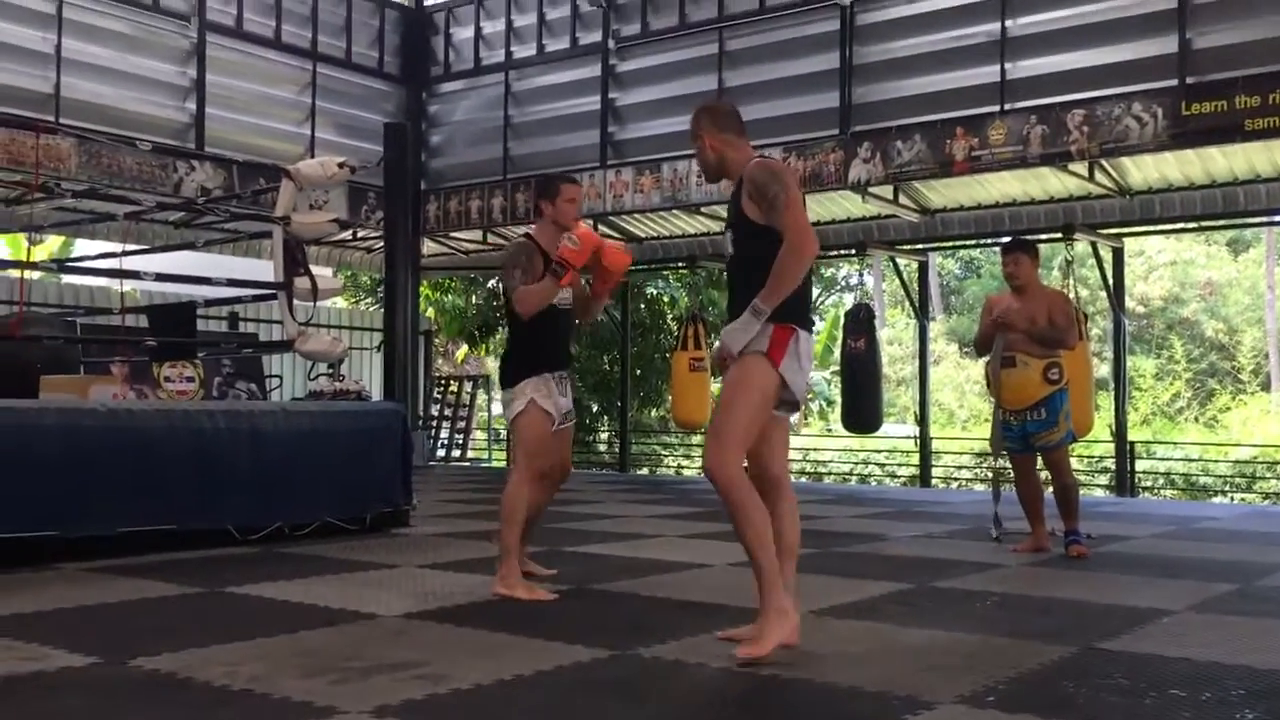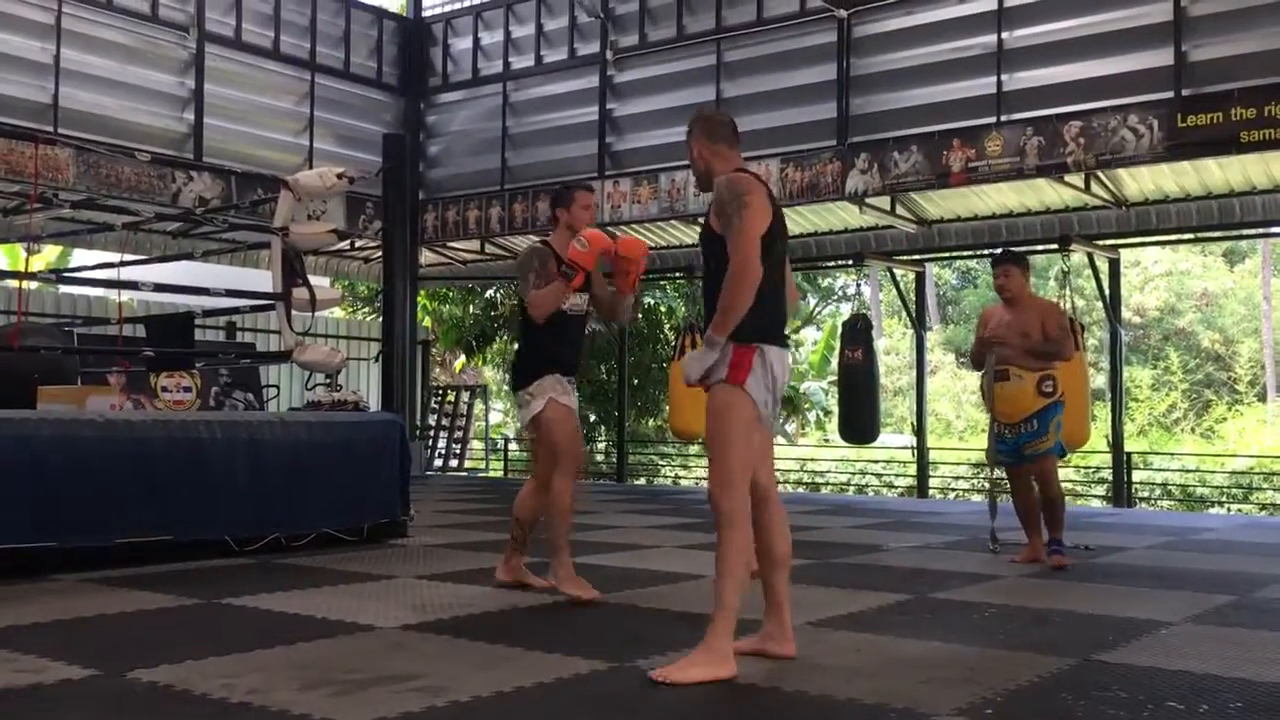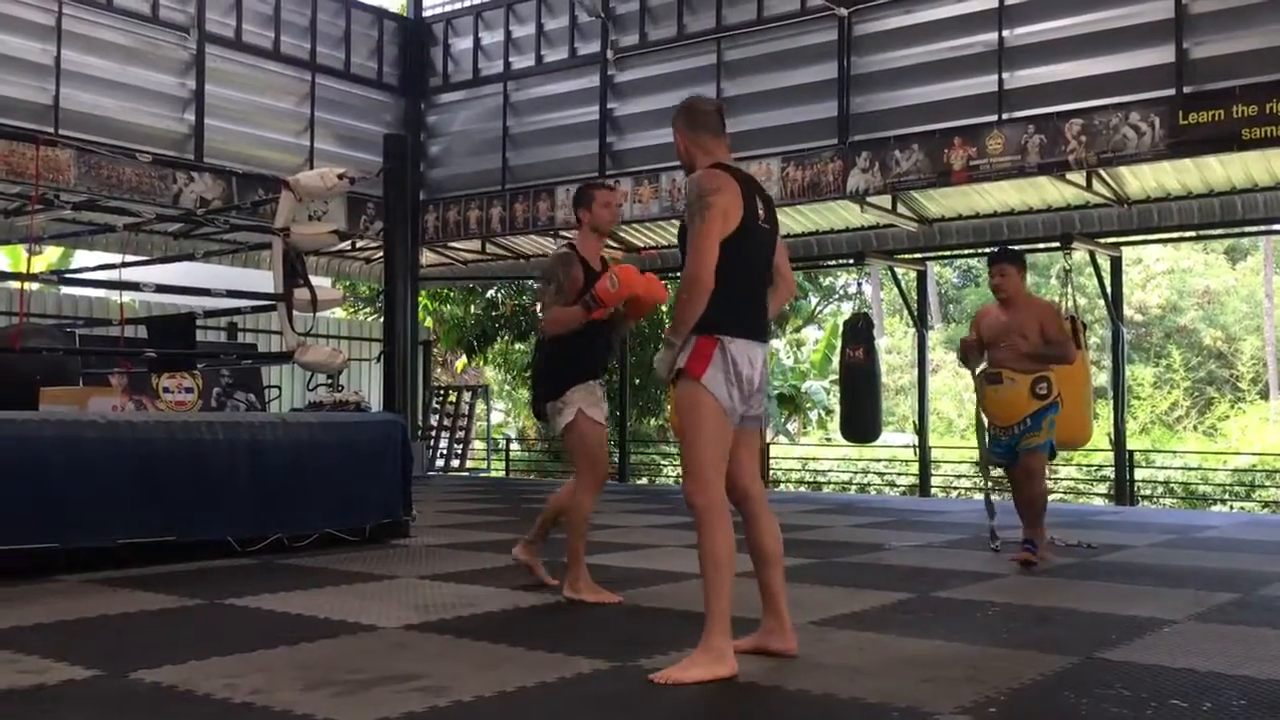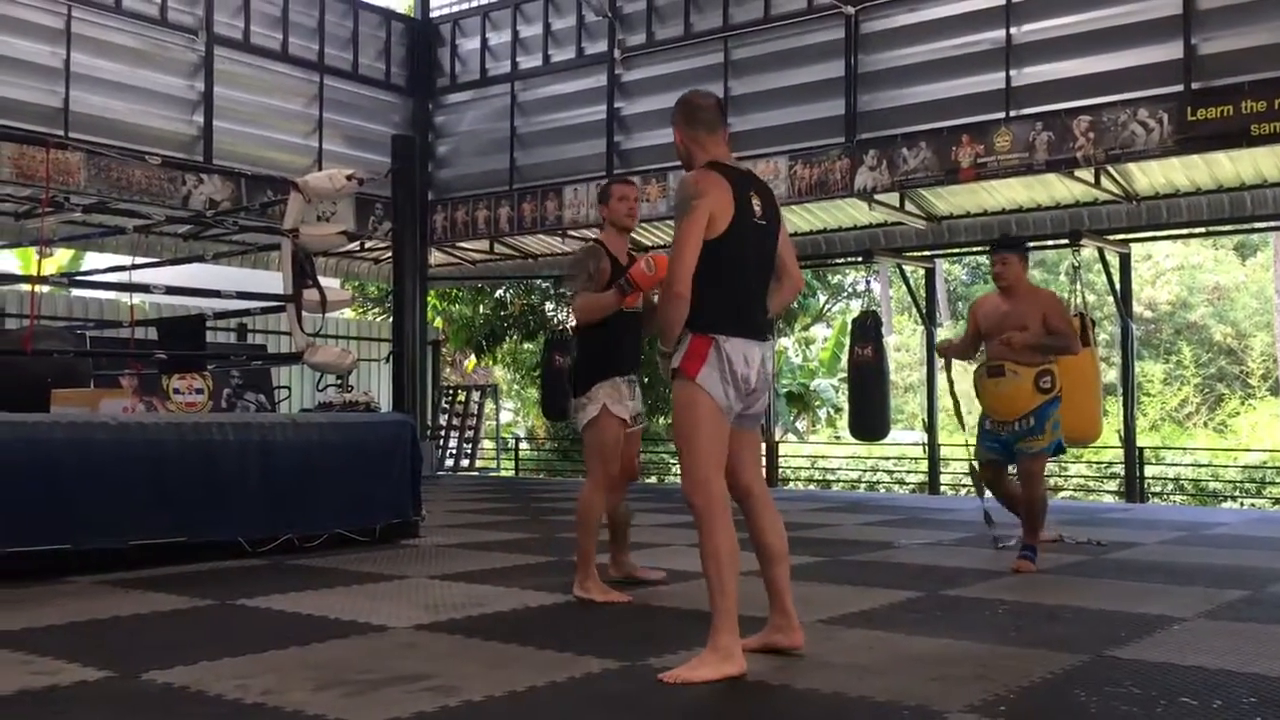
dt=0.3s
person 1, frame 1
left shoulder: (766, 173)
right shoulder: (748, 190)
left elbow: (803, 244)
left wrist: (750, 318)
right wrist: (740, 334)
left hip: (776, 337)
right hip: (766, 340)
left knee: (722, 462)
right knee: (769, 477)
left ankle: (777, 604)
right ankle: (777, 613)
person 1, frame 2
left shoulder: (734, 188)
right shoulder: (750, 195)
left elbow: (747, 270)
right elbow: (789, 292)
left wrist: (710, 344)
left hip: (744, 355)
right hip: (760, 355)
left knee: (728, 497)
right knee: (761, 493)
left ankle: (718, 648)
right ankle: (778, 629)
person 1, frame 3
left shoulder: (707, 185)
right shoulder: (756, 194)
left elbow: (699, 278)
right elbow: (784, 283)
left wrist: (673, 344)
left hip: (714, 352)
right hip: (752, 352)
left knee: (705, 496)
right knee: (747, 491)
left ankle: (716, 648)
right ankle: (777, 626)
person 1, frame 4
left shoulder: (699, 185)
right shoulder: (760, 192)
left elbow: (678, 285)
right elbow: (790, 279)
left wrist: (667, 345)
left hip: (711, 349)
right hip: (755, 351)
left knee: (706, 495)
right knee: (749, 488)
left ankle: (725, 647)
right ankle: (784, 623)
person 2, frame 1
left shoulder: (571, 250)
right shoulder: (522, 252)
left elbow: (584, 315)
right elbow: (524, 306)
left wrist: (605, 280)
right wrist: (563, 267)
left hip: (557, 374)
right hip: (527, 375)
left knee: (555, 469)
right knee: (530, 468)
left ankle: (514, 554)
right ankle: (507, 573)
person 2, frame 2
left shoulder: (587, 266)
right shoulder: (538, 256)
left elbow: (618, 315)
right elbow: (537, 309)
right wrist: (572, 270)
left hip: (563, 377)
right hip: (538, 377)
left knee: (545, 474)
right knee: (571, 460)
left ankle: (512, 562)
right ankle: (562, 566)
person 2, frame 3
left shoulder: (607, 265)
right shoulder: (565, 262)
right elbow: (551, 324)
left wrist: (637, 306)
right wrist: (596, 301)
left hip: (590, 382)
right hip: (569, 383)
left knee: (589, 476)
right knee: (592, 475)
left ankle: (531, 546)
right ankle: (577, 578)
person 2, frame 4
left shoulder: (633, 259)
right shoulder: (592, 256)
right elbow: (582, 311)
right wrist: (629, 286)
left hip: (626, 378)
right hip: (598, 379)
left knee: (626, 473)
right knee: (604, 475)
left ankle: (620, 559)
right ankle: (586, 577)
person 3, frame 1
left shoulder: (1054, 298)
right shoulder: (994, 303)
left elbow: (1069, 339)
right elbow: (980, 349)
left wrist: (1024, 327)
right wrist: (989, 331)
left hip: (1045, 393)
right hip: (1008, 397)
left knee: (1058, 463)
right knee: (1022, 467)
left ankle: (1073, 533)
right ankle: (1038, 534)
person 3, frame 2
left shoulder: (1047, 310)
right shoulder: (988, 316)
left elbow: (1066, 350)
right elbow: (977, 364)
left wrist: (1020, 343)
right wrist: (981, 347)
left hip: (1040, 405)
right hip: (1003, 409)
left knee: (1045, 473)
right knee: (1017, 478)
left ankle: (1055, 543)
right ankle: (1035, 544)
person 3, frame 3
left shoulder: (1044, 311)
right shoulder: (983, 316)
left elbow: (1069, 354)
right elbow: (974, 361)
left wrist: (1029, 348)
right wrist: (967, 350)
left hip: (1037, 404)
right hip: (1000, 408)
left knee: (1032, 470)
right knee: (1016, 477)
left ankle: (1030, 543)
right ankle: (1037, 536)
person 3, frame 4
left shoulder: (1046, 300)
right shoulder: (981, 306)
left elbow: (1073, 344)
right elbow: (969, 347)
left wrist: (1028, 340)
right wrist: (950, 348)
left hip: (1036, 400)
right hip: (996, 403)
left knee: (1031, 473)
right knee: (991, 474)
left ankle: (1029, 547)
right ankle: (1031, 524)
